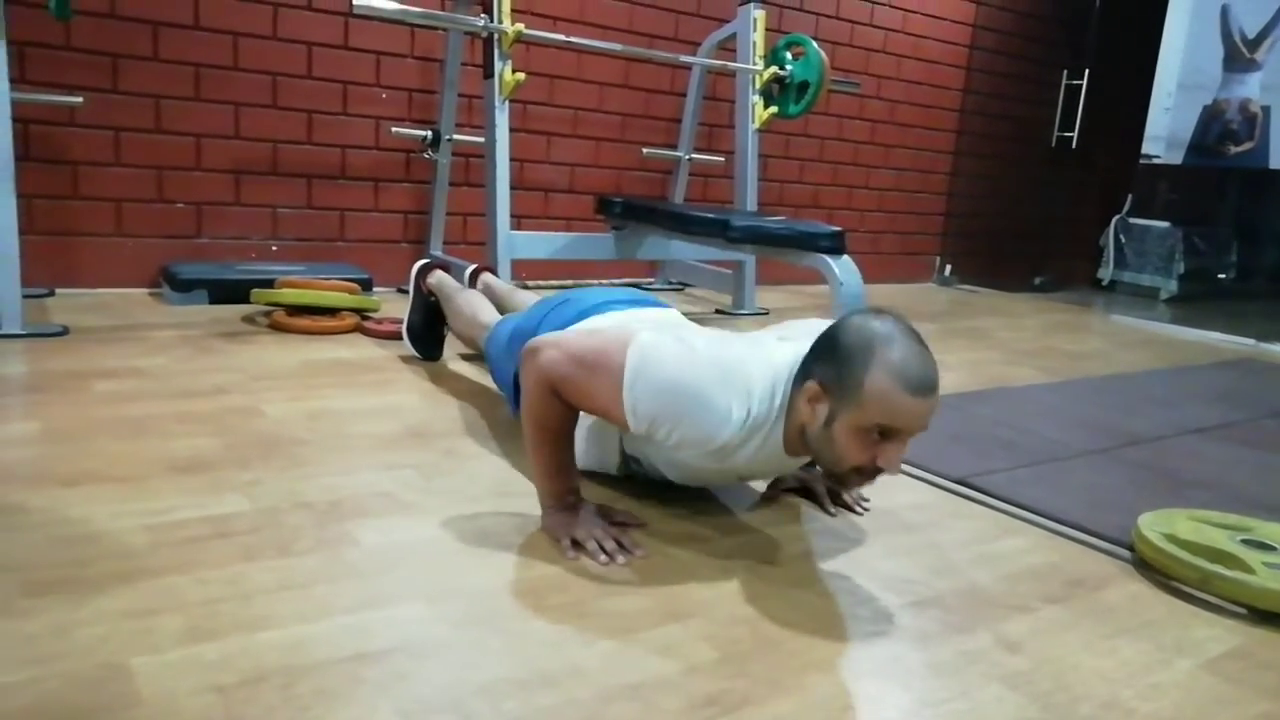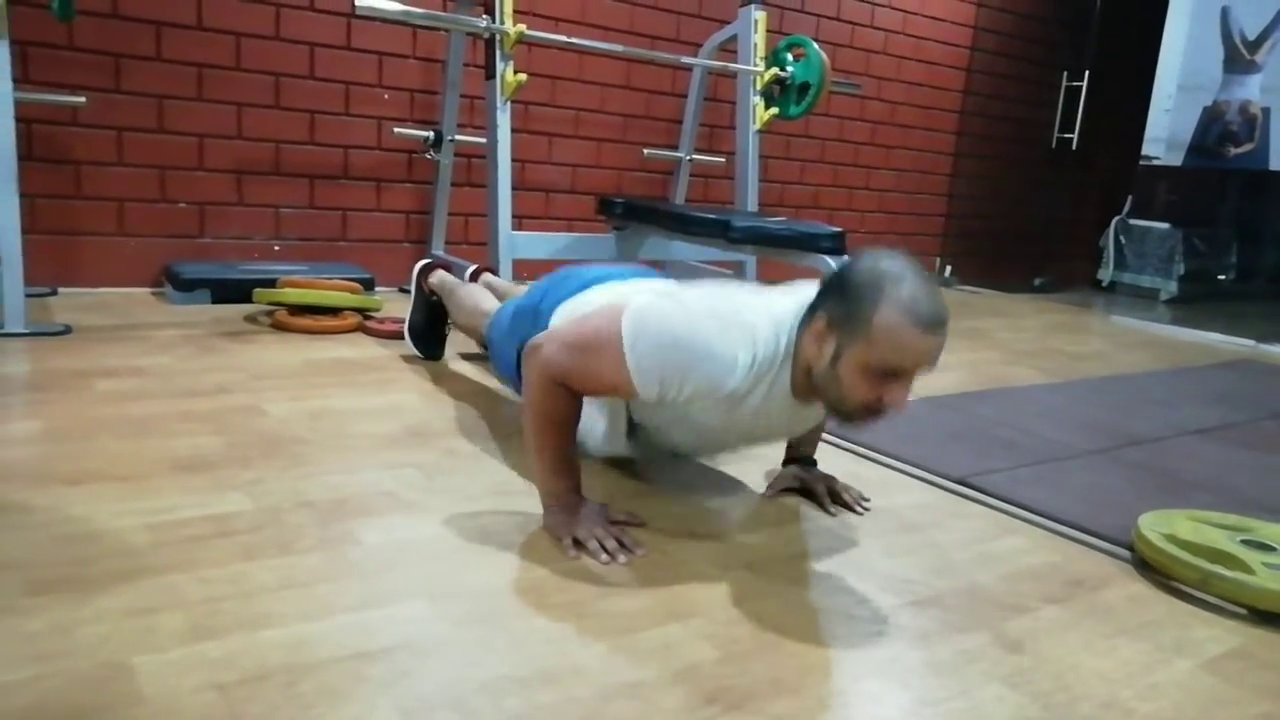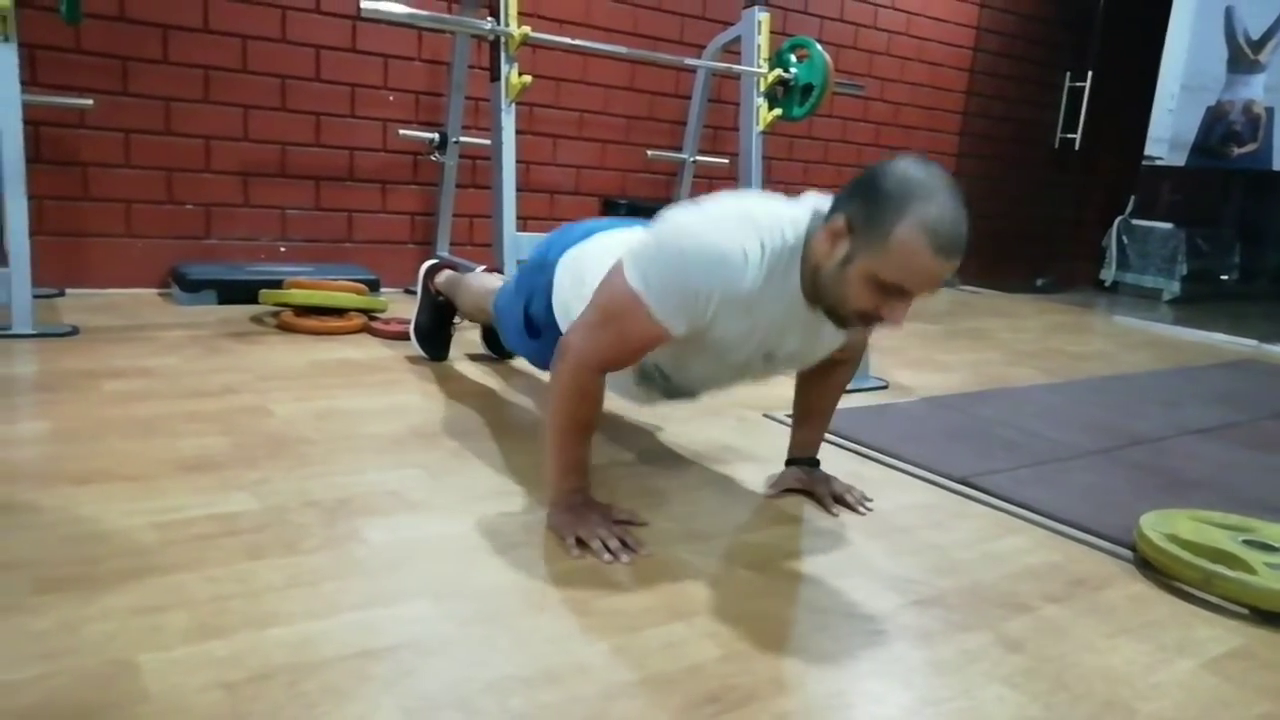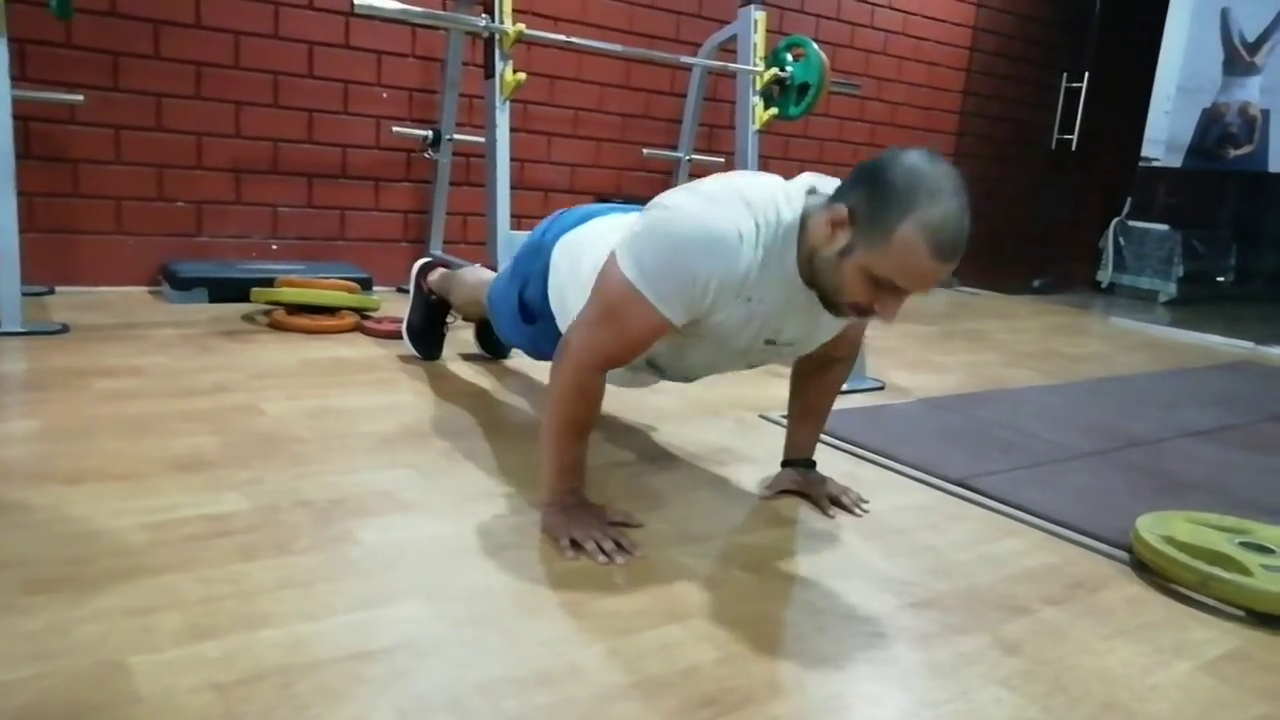
dt=0.2s
person 1, frame 1
left shoulder: (834, 369)
right shoulder: (716, 403)
right elbow: (542, 364)
left wrist: (801, 459)
right wrist: (561, 505)
left hip: (640, 320)
right hip: (554, 343)
right knee: (494, 334)
left ankle: (483, 279)
right ankle: (435, 282)
person 1, frame 2
left shoulder: (848, 338)
right shoulder: (716, 350)
right elbow: (545, 360)
left wrist: (800, 462)
right wrist: (564, 504)
left hip: (641, 301)
right hip: (571, 312)
right knee: (496, 330)
left ankle: (485, 280)
right ankle: (438, 284)
person 1, frame 3
left shoulder: (862, 265)
right shoulder: (717, 253)
left elbow: (836, 357)
right elbow: (580, 359)
left wrist: (803, 462)
right wrist: (568, 502)
left hip: (644, 287)
right hip: (572, 273)
right knee: (504, 316)
left ankle: (486, 278)
right ankle: (444, 285)
person 1, frame 4
left shoulder: (869, 256)
right shoulder: (713, 238)
left elbow: (831, 350)
right elbow: (582, 358)
left wrist: (799, 461)
right wrist: (563, 501)
left hip: (640, 255)
right hip: (569, 258)
right knee: (498, 304)
right ankle: (437, 282)
